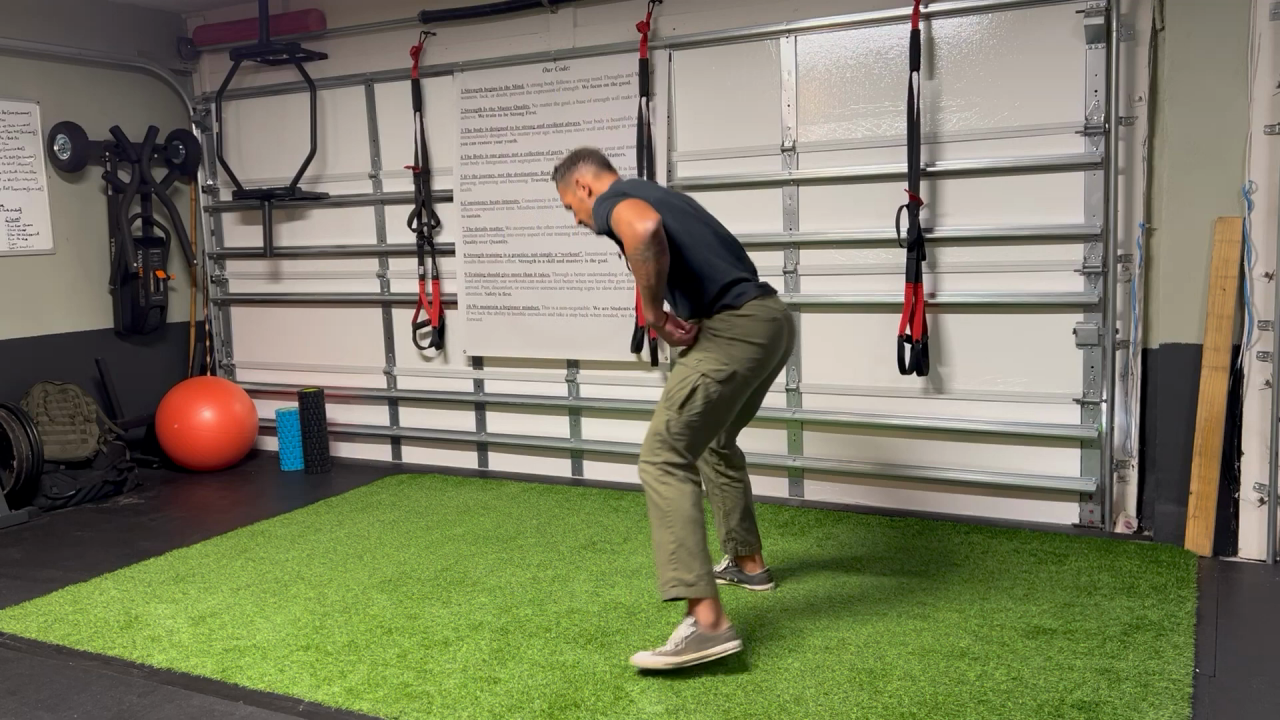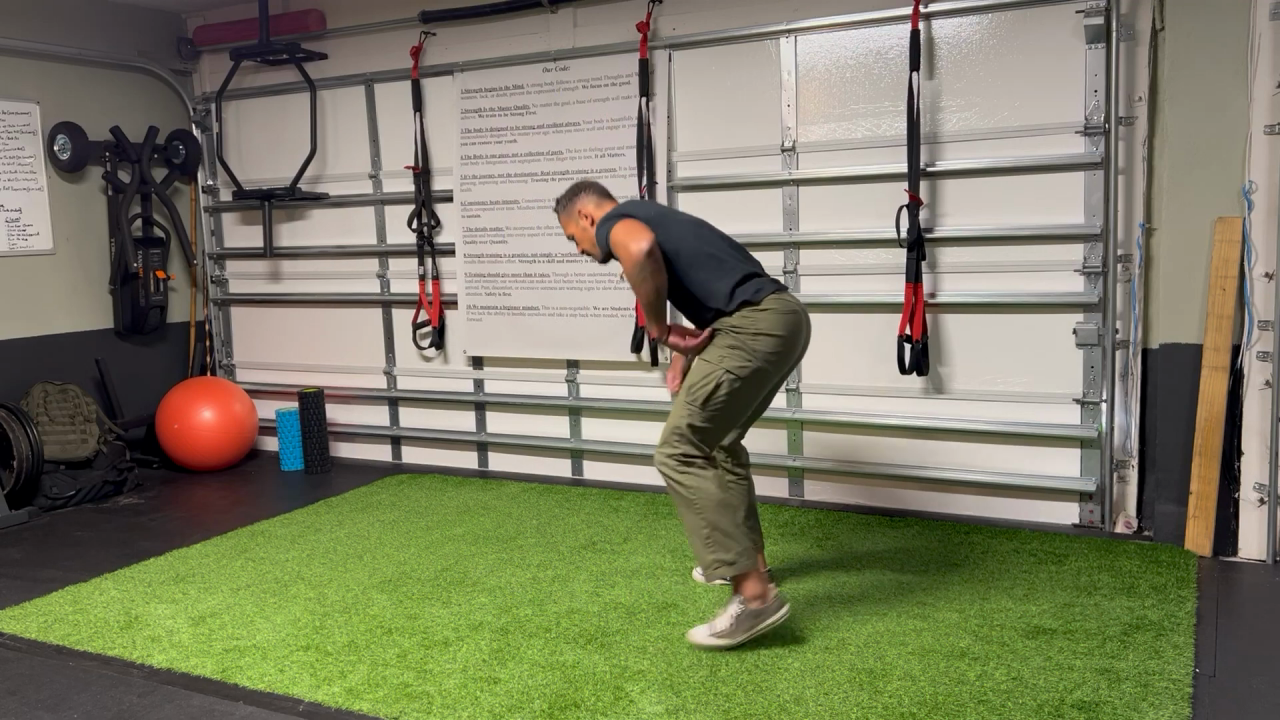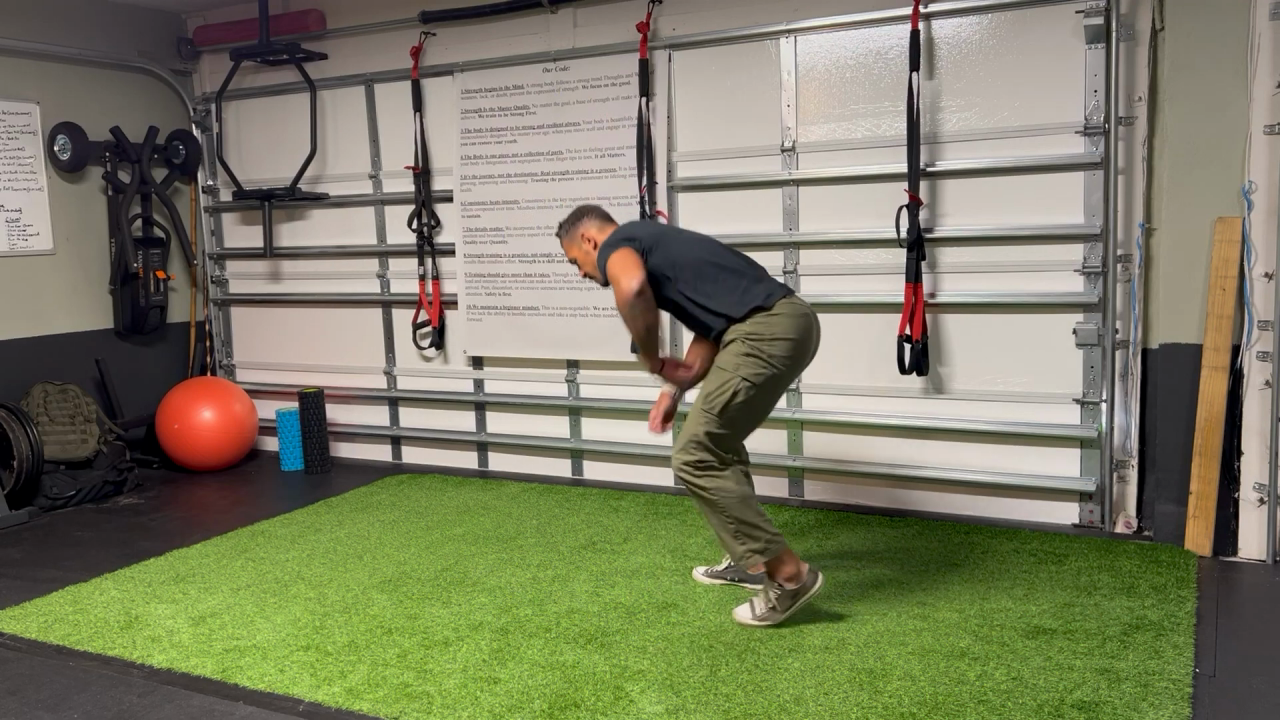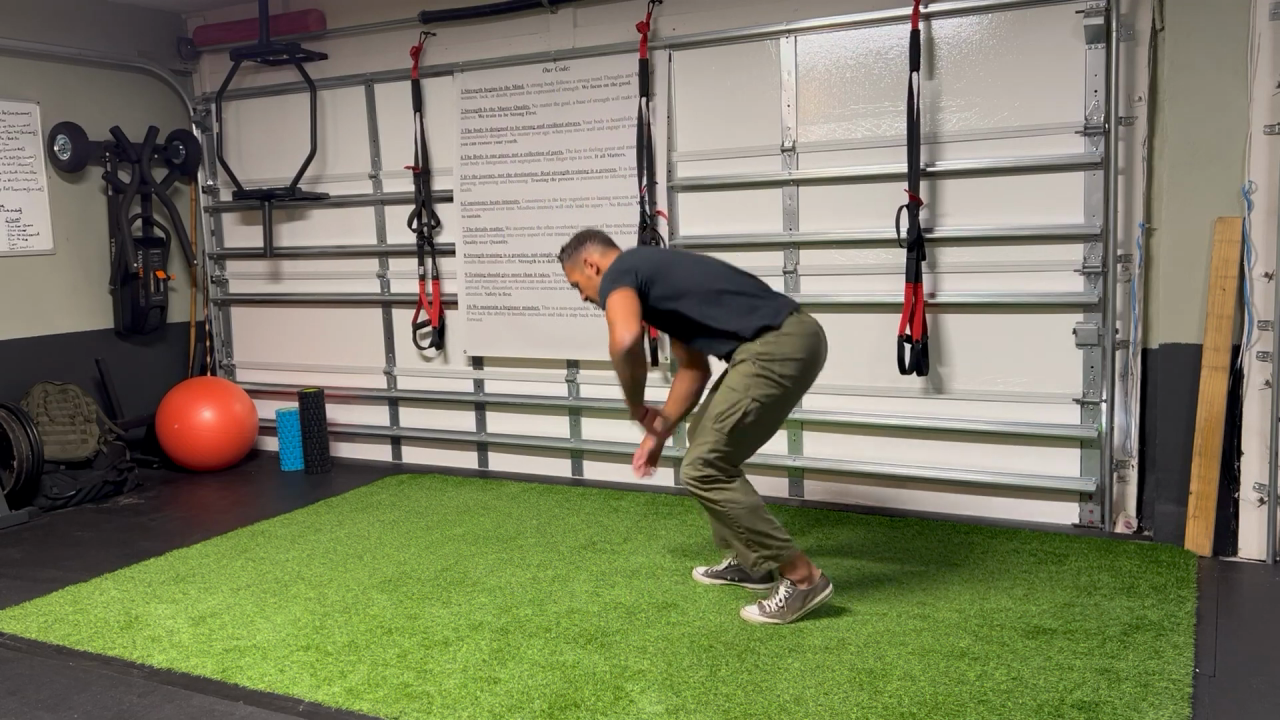
dt=0.1s
person 1, frame 1
left shoulder: (617, 198)
right shoulder: (649, 196)
left elbow: (646, 231)
left wrist: (653, 314)
right wrist: (679, 327)
left hip: (737, 330)
right hip: (771, 322)
left knee: (663, 460)
right knee: (712, 440)
left ankle: (707, 621)
right ankle: (749, 563)
person 1, frame 2
left shoulder: (615, 219)
right shoulder: (649, 215)
left elbow: (640, 248)
left wrist: (658, 328)
right wrist: (686, 358)
left hip: (754, 328)
right hip: (785, 319)
left knee: (680, 451)
right knee: (718, 439)
left ankle: (754, 596)
right ankle: (749, 562)
person 1, frame 3
left shoulder: (618, 244)
right shoulder: (648, 243)
left elbow: (632, 287)
right elbow: (706, 331)
left wrist: (656, 362)
right wrist: (675, 390)
left hip: (768, 330)
right hip: (788, 321)
left knee: (695, 458)
right knee: (713, 440)
left ankle: (791, 575)
right ankle: (750, 560)
person 1, frame 4
left shoulder: (620, 273)
right shoulder: (654, 269)
left elbow: (625, 342)
right elbow: (692, 367)
left wrist: (639, 410)
right wrist: (660, 431)
left hip: (777, 348)
right hip: (795, 338)
left knee: (703, 471)
right knee: (713, 448)
left ankle: (801, 577)
right ankle: (750, 562)
